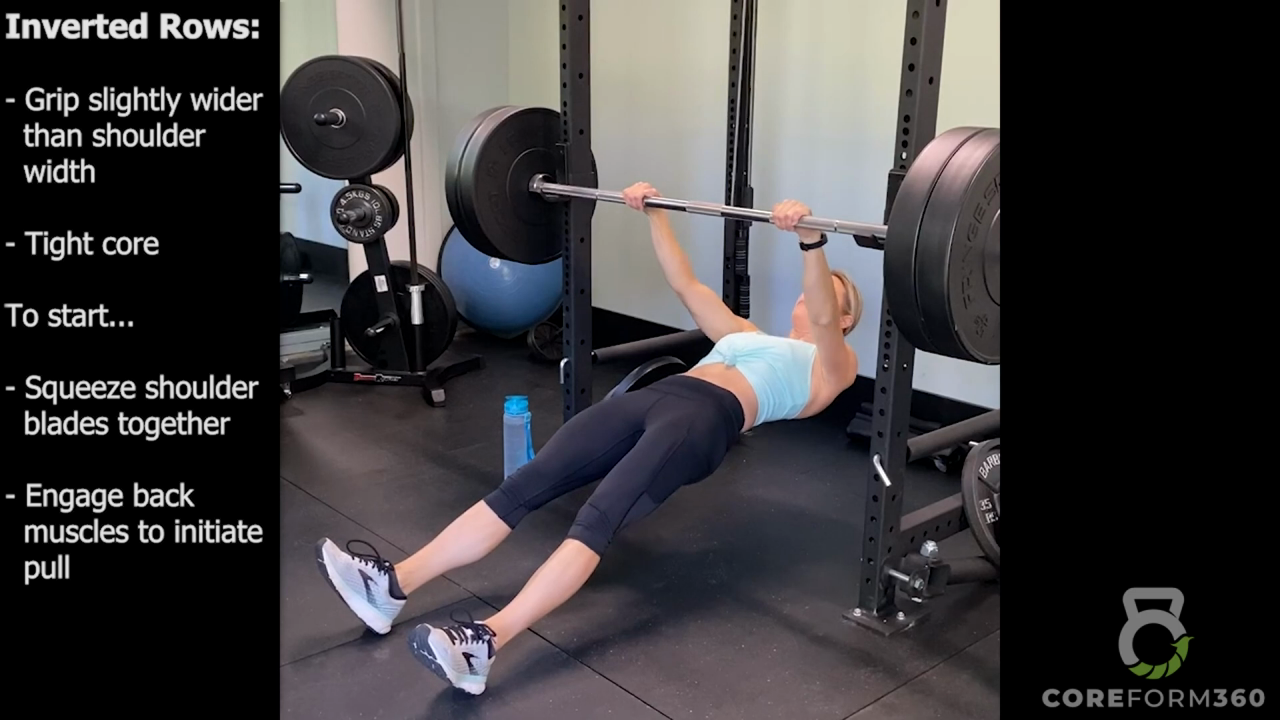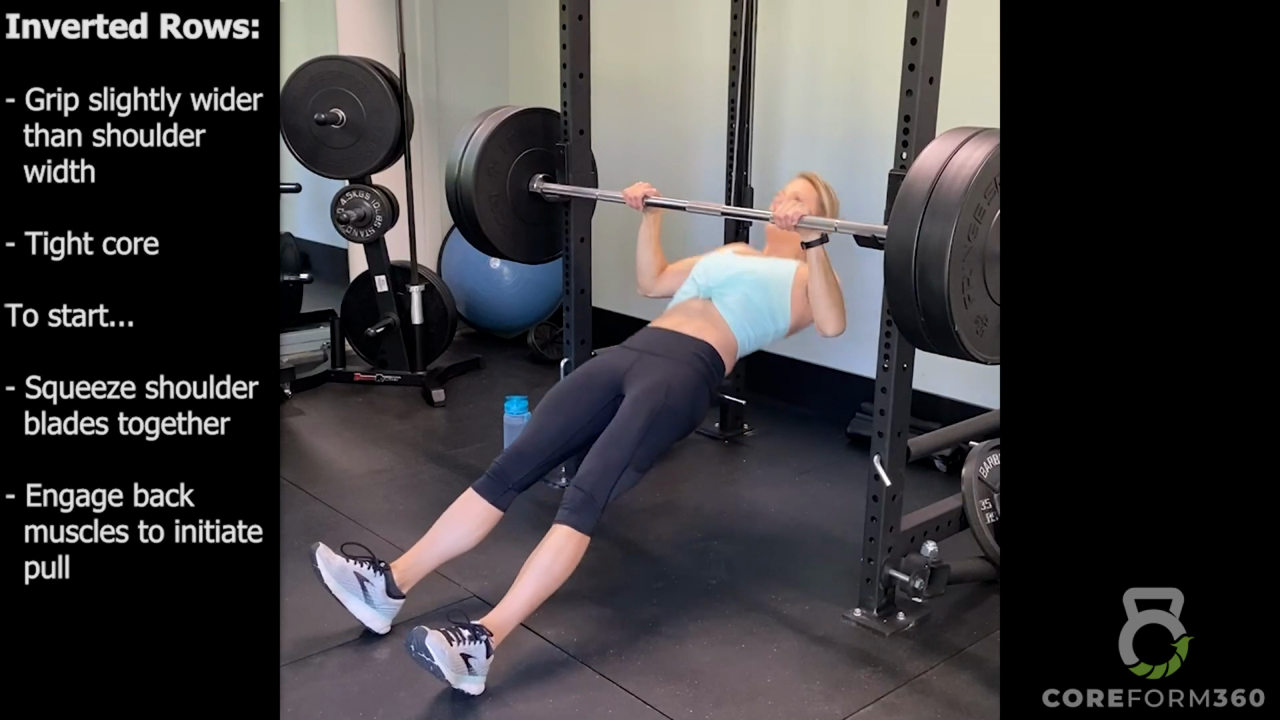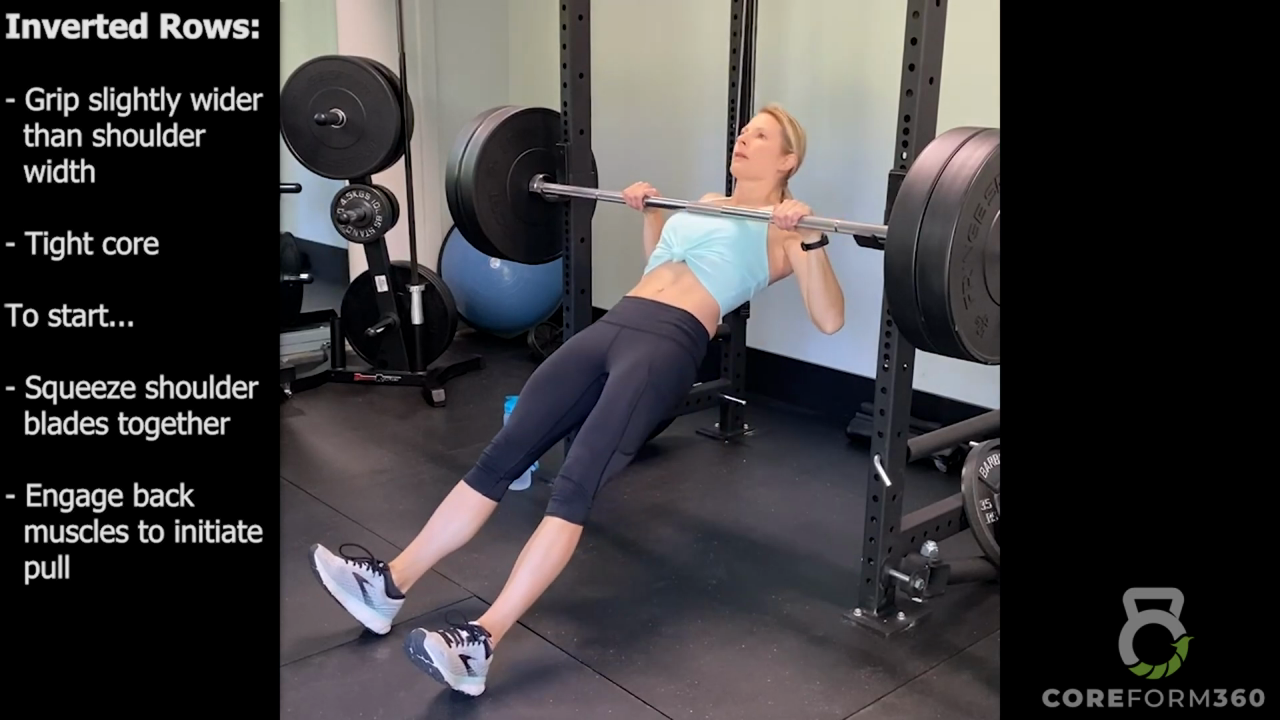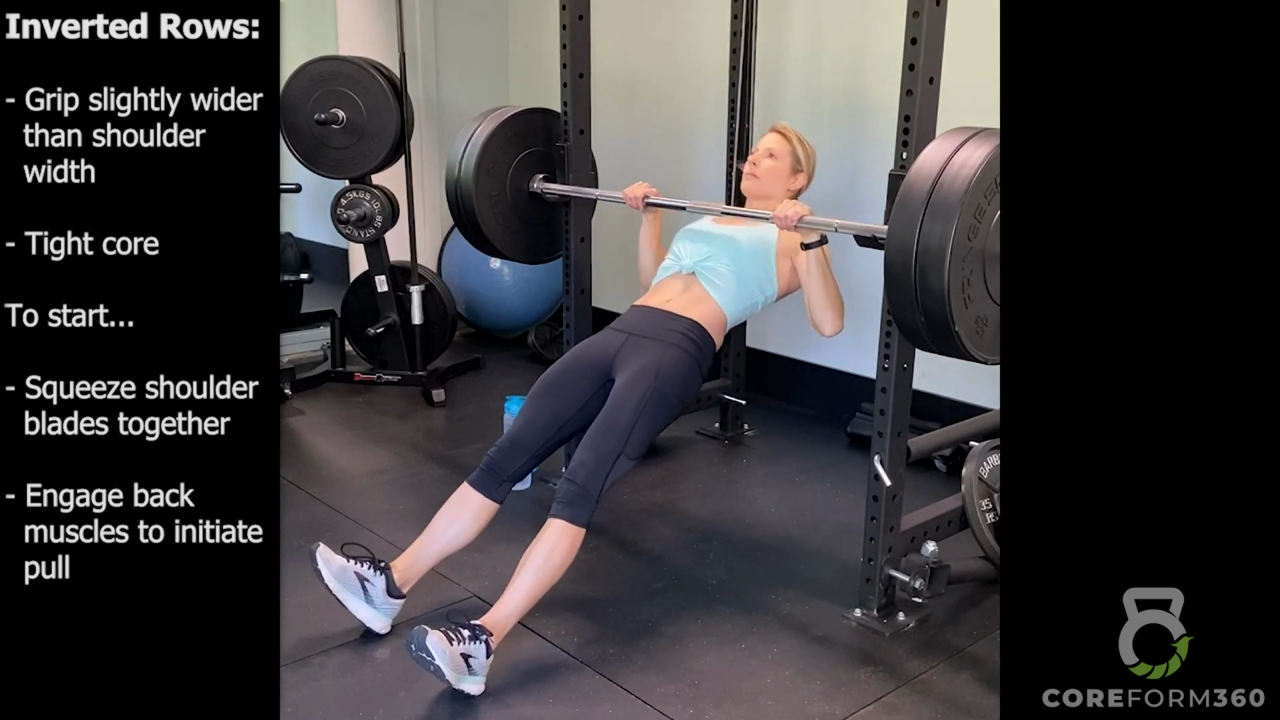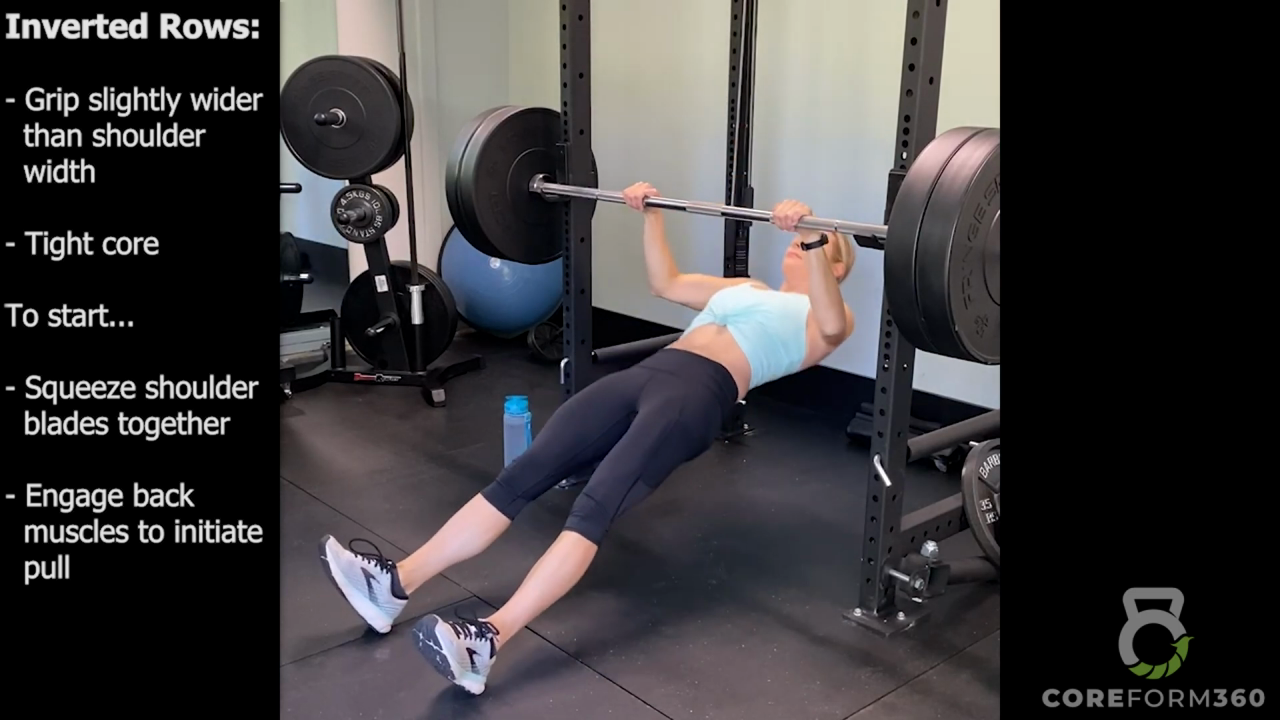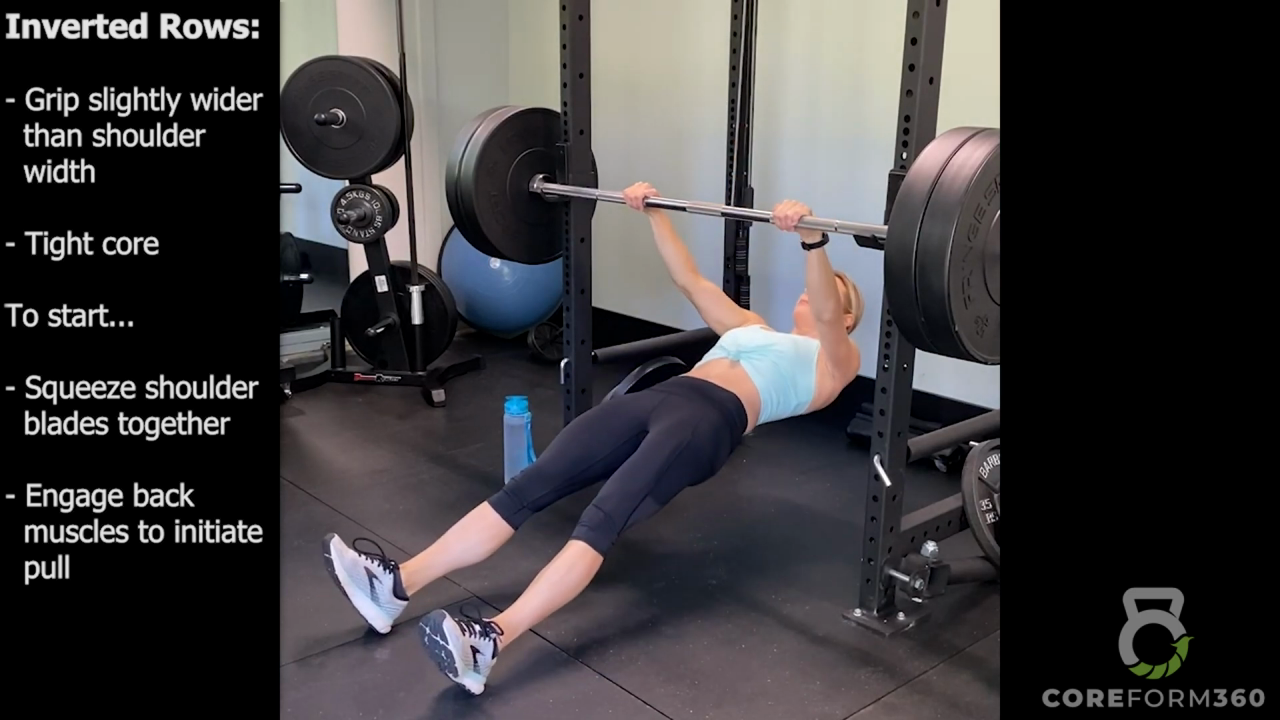
dt=0.4s
person 1, frame 1
left shoulder: (832, 366)
right shoulder: (752, 333)
left elbow: (824, 322)
right elbow: (685, 284)
left wrist: (811, 242)
right wrist: (655, 214)
left hip: (704, 419)
right hip: (656, 396)
left knee: (597, 520)
right knee: (524, 486)
left ankle: (484, 644)
right ankle: (392, 585)
person 1, frame 2
left shoulder: (804, 277)
right shoulder: (735, 252)
left elbow: (832, 324)
right elbow: (650, 282)
left wrist: (811, 236)
right wrist: (649, 218)
left hip: (684, 371)
right hip: (629, 353)
left knee: (583, 497)
right knee: (510, 469)
left ankle: (482, 643)
right ankle: (390, 585)
person 1, frame 3
left shoulder: (783, 230)
right shoulder: (707, 205)
left elbow: (830, 320)
left wrist: (811, 237)
right wrist: (650, 210)
left hip: (668, 345)
right hip: (612, 326)
left knee: (574, 486)
right knee: (500, 458)
left ankle: (481, 642)
right ankle: (389, 585)
person 1, frame 4
left shoulder: (793, 243)
right shoulder: (715, 219)
left elbow: (828, 322)
left wrist: (808, 235)
right wrist: (649, 213)
left hip: (675, 351)
right hip: (619, 333)
left knee: (578, 489)
right knee: (504, 459)
left ankle: (481, 642)
right ankle: (389, 585)
person 1, frame 5
left shoulder: (821, 316)
right shoulder: (747, 289)
left elbow: (831, 325)
right elbow: (665, 283)
left wrist: (811, 238)
right wrist: (650, 214)
left hip: (699, 392)
right hip: (649, 371)
left knee: (594, 508)
right knee: (520, 476)
left ankle: (486, 642)
right ankle: (395, 584)
person 1, frame 6
left shoulder: (834, 361)
right shoulder: (753, 328)
left elbow: (825, 312)
right elbow: (689, 280)
left wrist: (812, 240)
right wrist: (654, 213)
left hip: (709, 420)
right hip: (659, 397)
left knee: (601, 522)
right knee: (527, 487)
left ankle: (489, 641)
right ankle: (397, 584)
